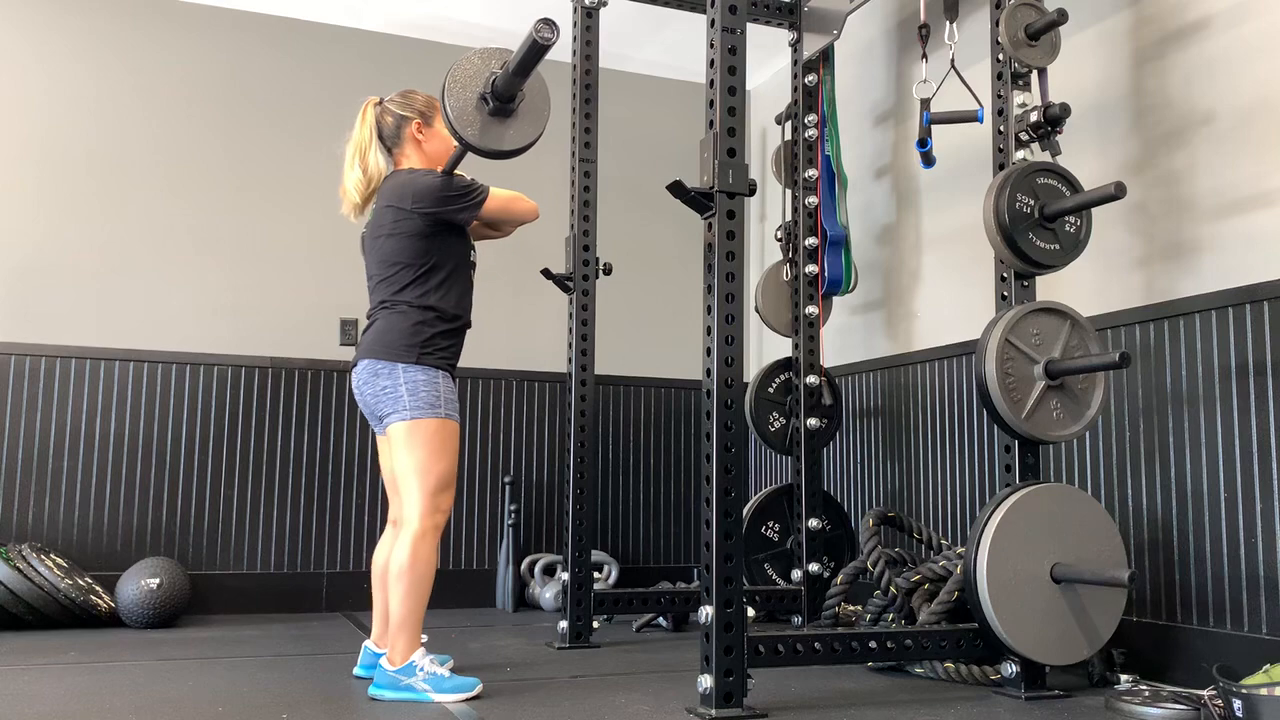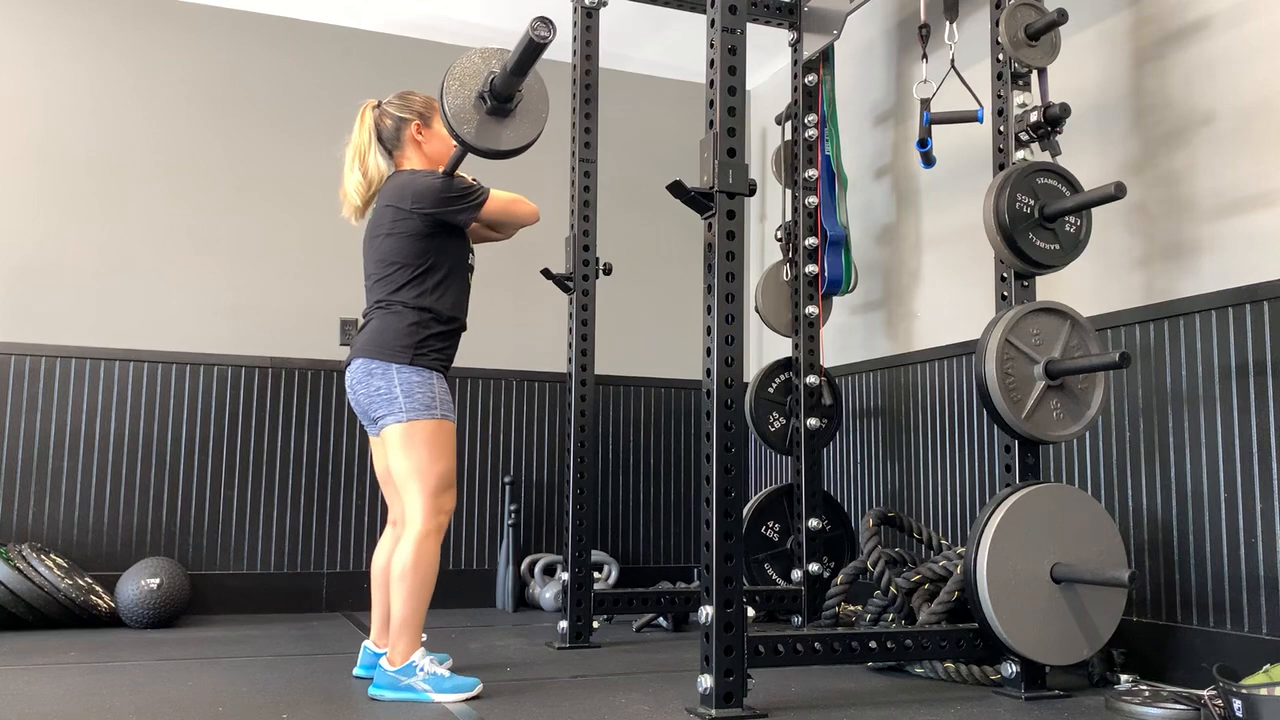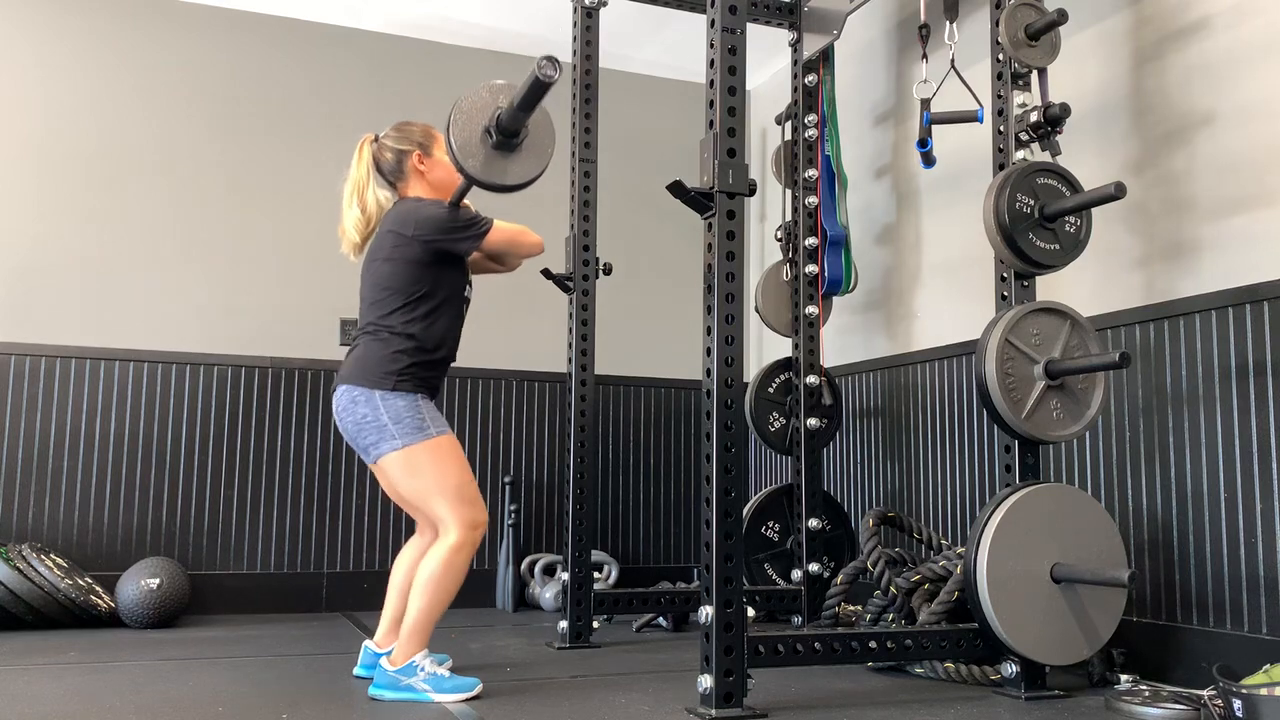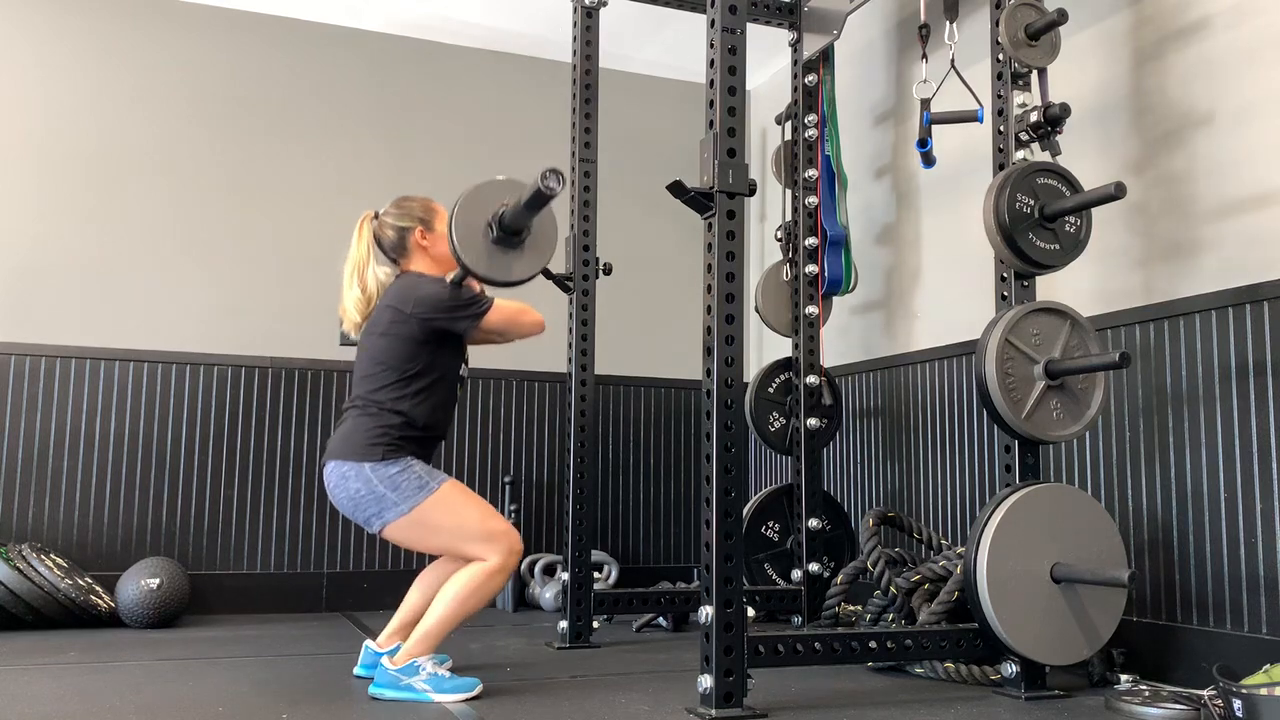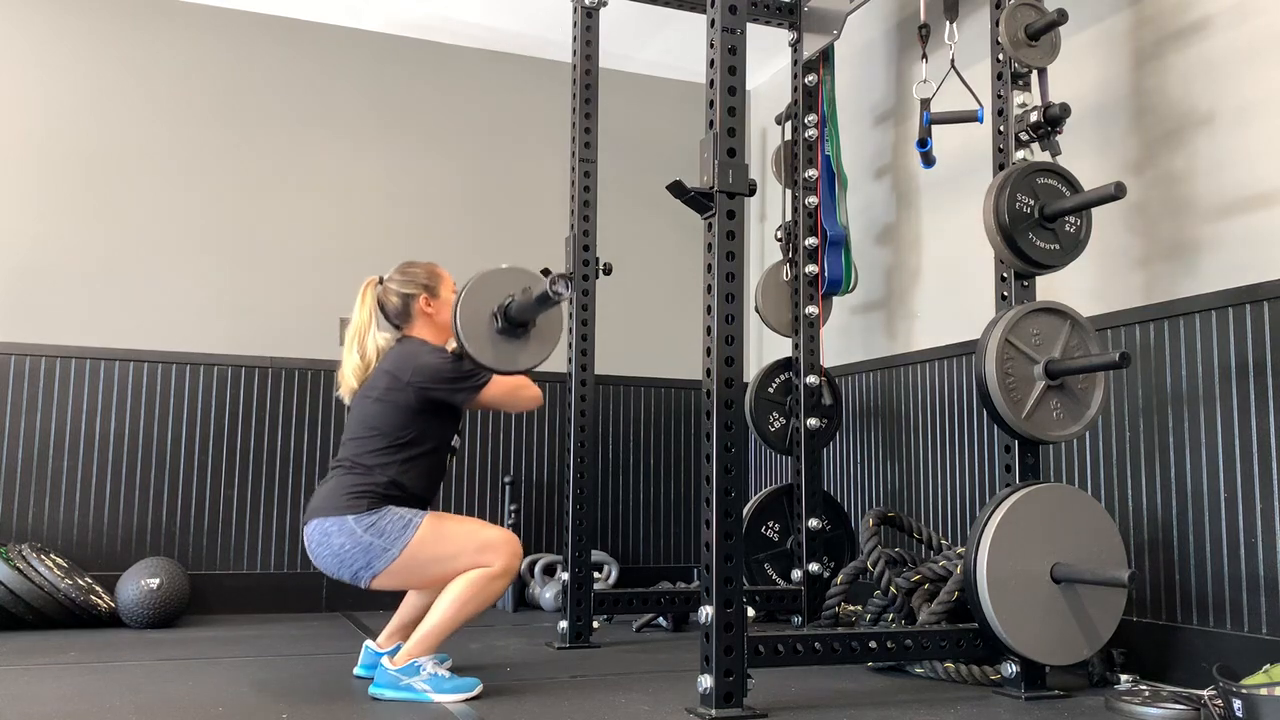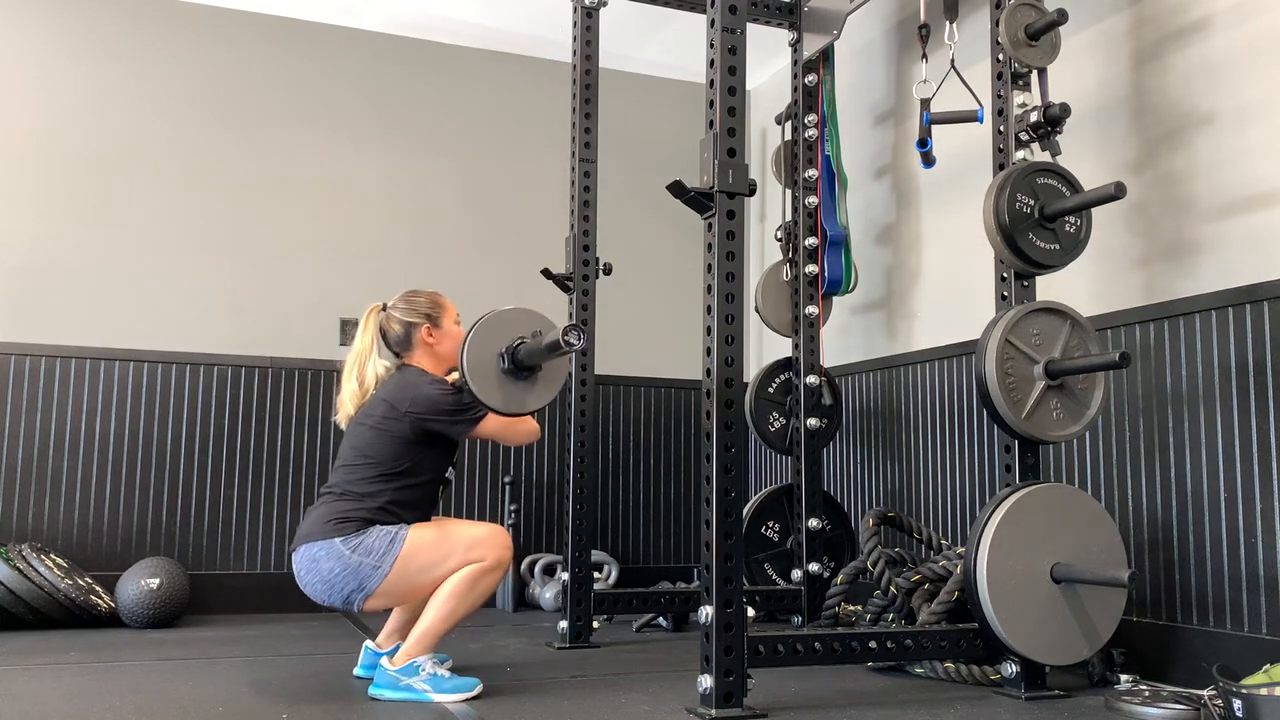
dt=0.4s
person 1, frame 1
left shoulder: (393, 198)
right shoulder: (427, 187)
left elbow: (478, 228)
right elbow: (525, 210)
left wrist: (476, 217)
right wrist: (480, 200)
left hip: (384, 368)
right hip: (410, 367)
left knee: (405, 517)
right knee: (426, 515)
left ankle: (381, 647)
right ankle: (401, 667)
person 1, frame 2
left shoulder: (396, 198)
right shoulder: (427, 189)
left elbow: (490, 229)
right elbow: (526, 213)
left wrist: (470, 205)
right wrist: (475, 195)
left hip: (378, 369)
right hip: (403, 367)
left knee: (406, 519)
right knee: (429, 515)
left ankle: (380, 647)
right ankle: (402, 666)
person 1, frame 3
left shoulder: (404, 224)
right shoulder: (430, 217)
left elbow: (499, 262)
right elbow: (528, 244)
left wrist: (479, 248)
right wrist: (487, 238)
left hip: (369, 395)
right hip: (388, 396)
left knee: (437, 527)
right knee: (464, 524)
left ankle: (382, 647)
right ankle: (403, 665)
person 1, frame 4
left shoulder: (406, 297)
right shoulder: (429, 295)
left elbow: (497, 329)
right elbow: (529, 323)
left wrist: (472, 297)
right wrist: (480, 295)
left hip: (361, 464)
right hip: (376, 466)
left knee: (473, 547)
right knee: (501, 548)
left ankle: (385, 647)
right ankle: (406, 666)
person 1, frame 5
left shoulder: (406, 360)
right shoulder: (428, 365)
right elbow: (527, 396)
left wrist: (473, 362)
right wrist: (484, 361)
left hip: (342, 526)
right hip: (356, 527)
left knee: (469, 553)
right knee: (503, 552)
left ankle: (386, 647)
right ankle: (405, 666)
person 1, frame 6
left shoulder: (404, 389)
right shoulder: (426, 395)
right elbow: (525, 431)
left wrist: (473, 388)
left hip: (332, 551)
right hip: (341, 554)
left knee: (462, 551)
right knee: (493, 546)
left ankle: (386, 648)
right ankle: (405, 666)
